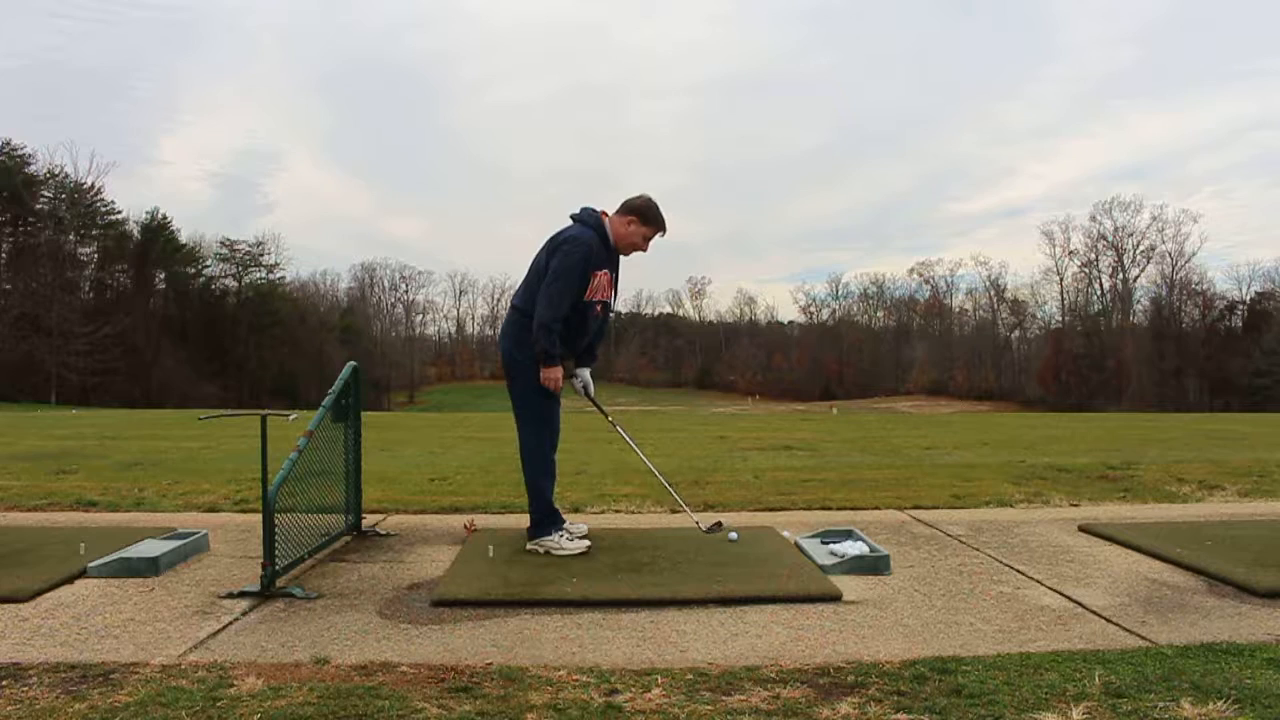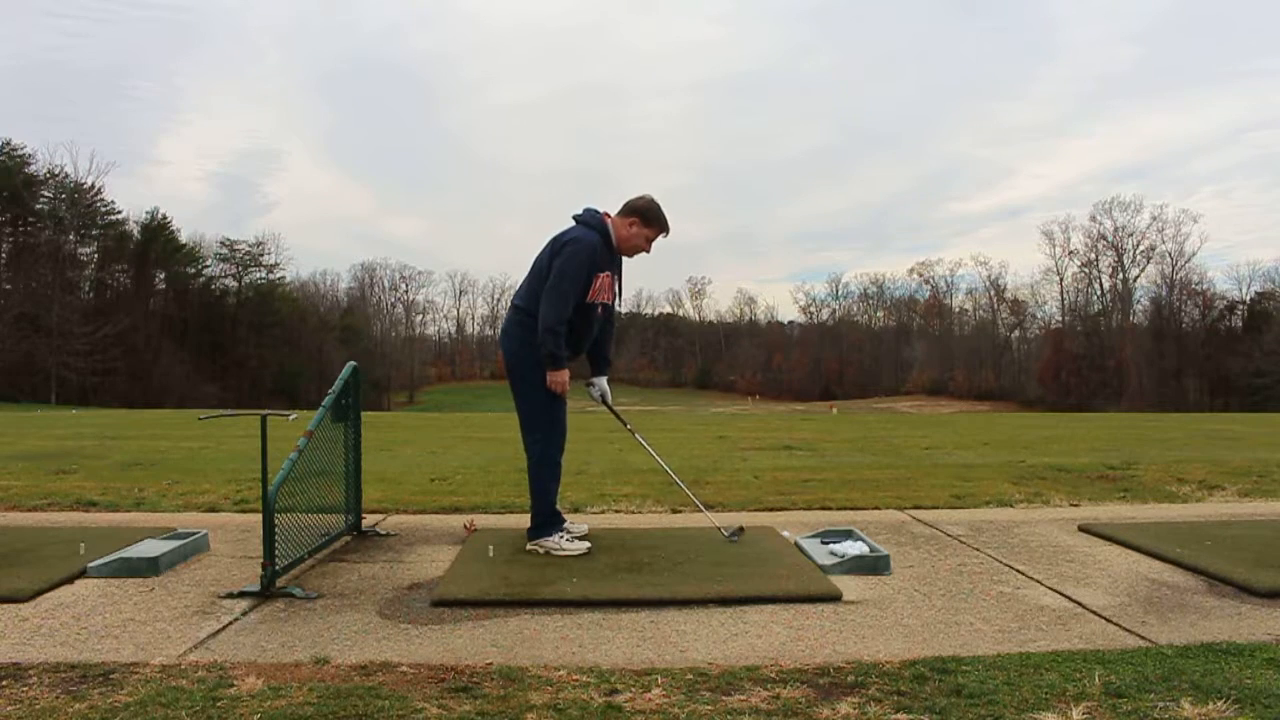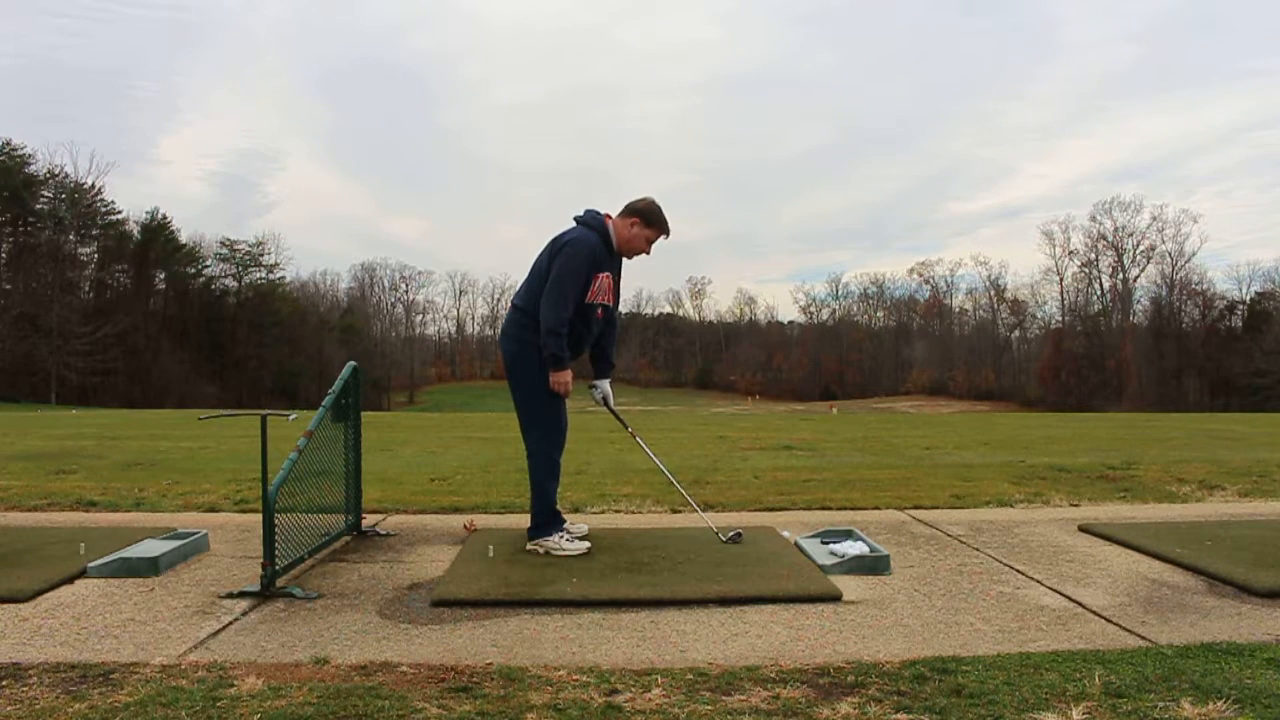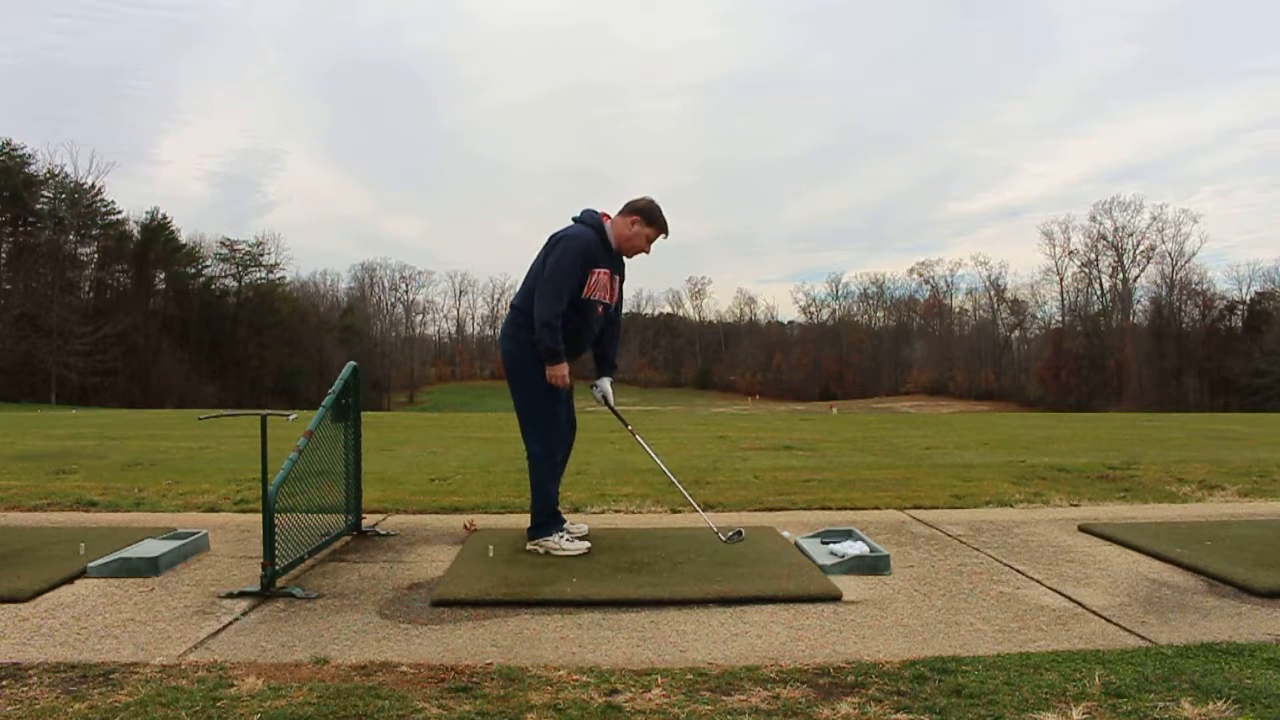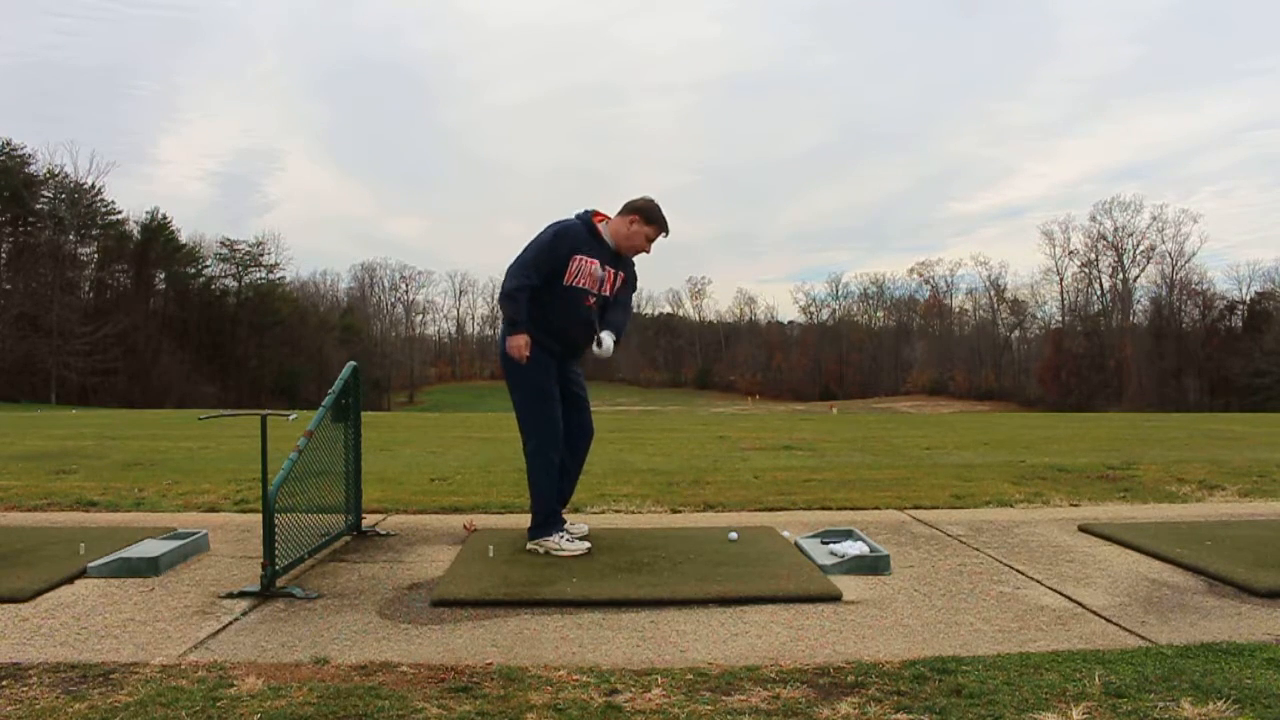
dt=0.4s
person 1, frame 1
left shoulder: (607, 253)
right shoulder: (580, 243)
left elbow: (597, 314)
right elbow: (549, 303)
left wrist: (583, 364)
right wrist: (550, 360)
left hip: (546, 351)
right hip: (529, 347)
left knee: (546, 435)
right knee: (539, 436)
left ankle: (548, 520)
right ankle: (542, 530)
person 1, frame 2
left shoulder: (609, 254)
right shoulder: (582, 245)
left elbow: (603, 318)
right elbow: (553, 305)
left wrist: (600, 372)
right wrist: (557, 363)
left hip: (545, 349)
right hip: (529, 344)
left knee: (553, 435)
right knee: (546, 436)
left ankle: (549, 519)
right ankle: (542, 531)
person 1, frame 3
left shoulder: (611, 257)
right shoulder: (582, 245)
left elbow: (606, 320)
right elbow: (554, 306)
left wrist: (602, 374)
right wrist: (558, 363)
left hip: (546, 350)
right hip: (528, 345)
left knee: (554, 434)
right knee: (545, 436)
left ankle: (549, 519)
right ankle: (543, 530)
person 1, frame 4
left shoulder: (614, 262)
right shoulder: (578, 242)
left elbow: (610, 320)
right elbow: (548, 301)
left wrist: (604, 373)
right wrist: (555, 357)
left hip: (552, 353)
right hip: (529, 347)
left knee: (563, 433)
right knee: (546, 436)
left ankle: (549, 518)
right ankle: (543, 531)
person 1, frame 5
left shoulder: (623, 268)
right shoulder: (565, 234)
left elbow: (619, 309)
right elbow: (518, 276)
left wrist: (609, 335)
right wrist: (517, 328)
left hip: (564, 356)
right hip: (528, 349)
left knee: (578, 433)
right knee: (545, 437)
left ankle: (552, 515)
right ankle: (544, 529)
